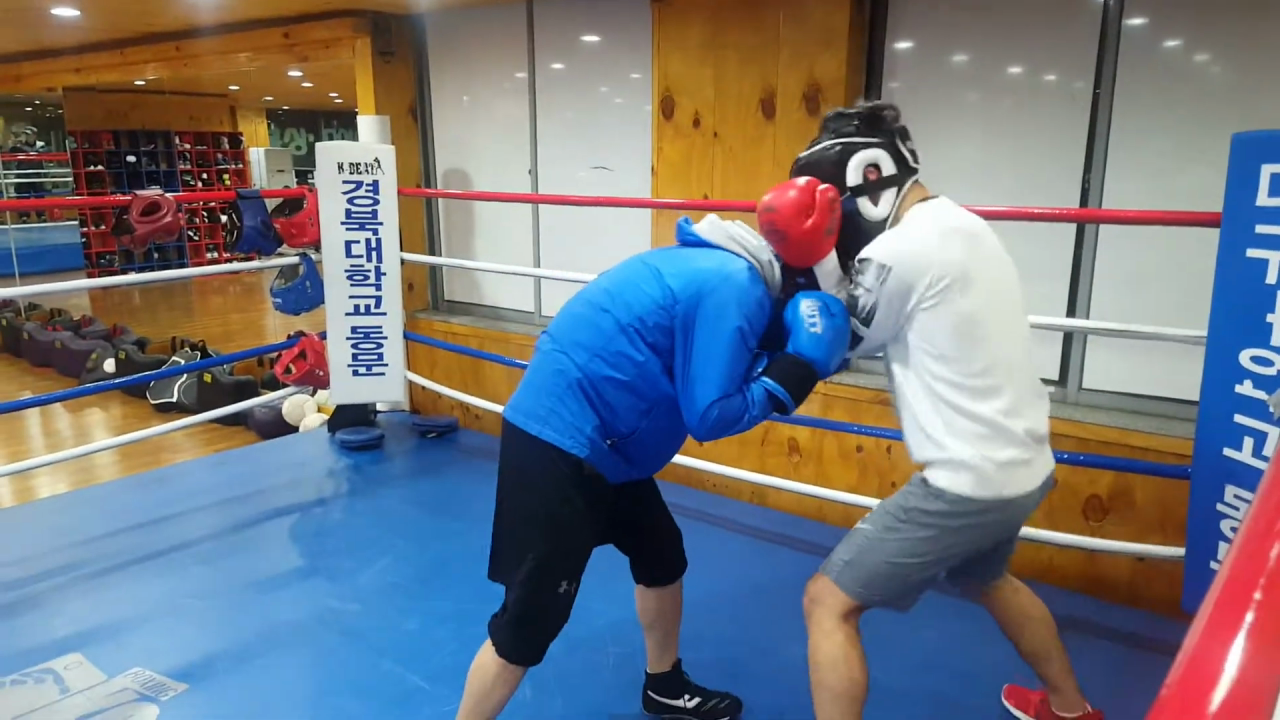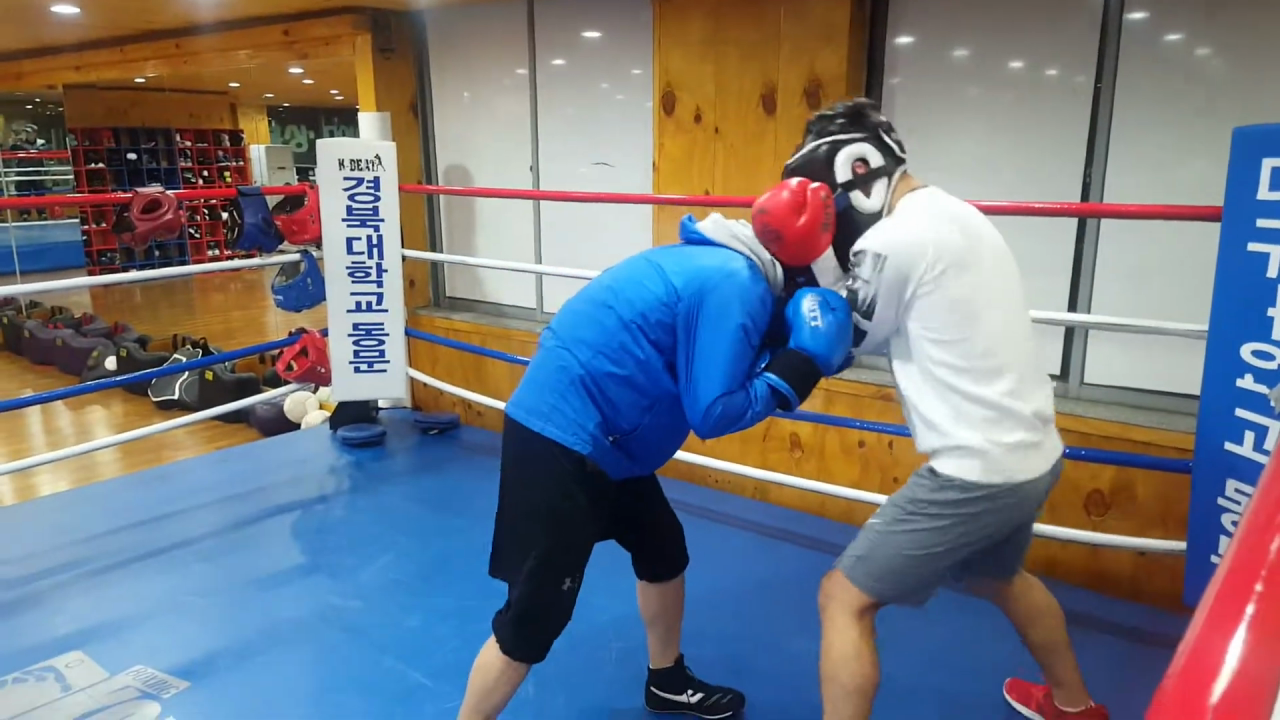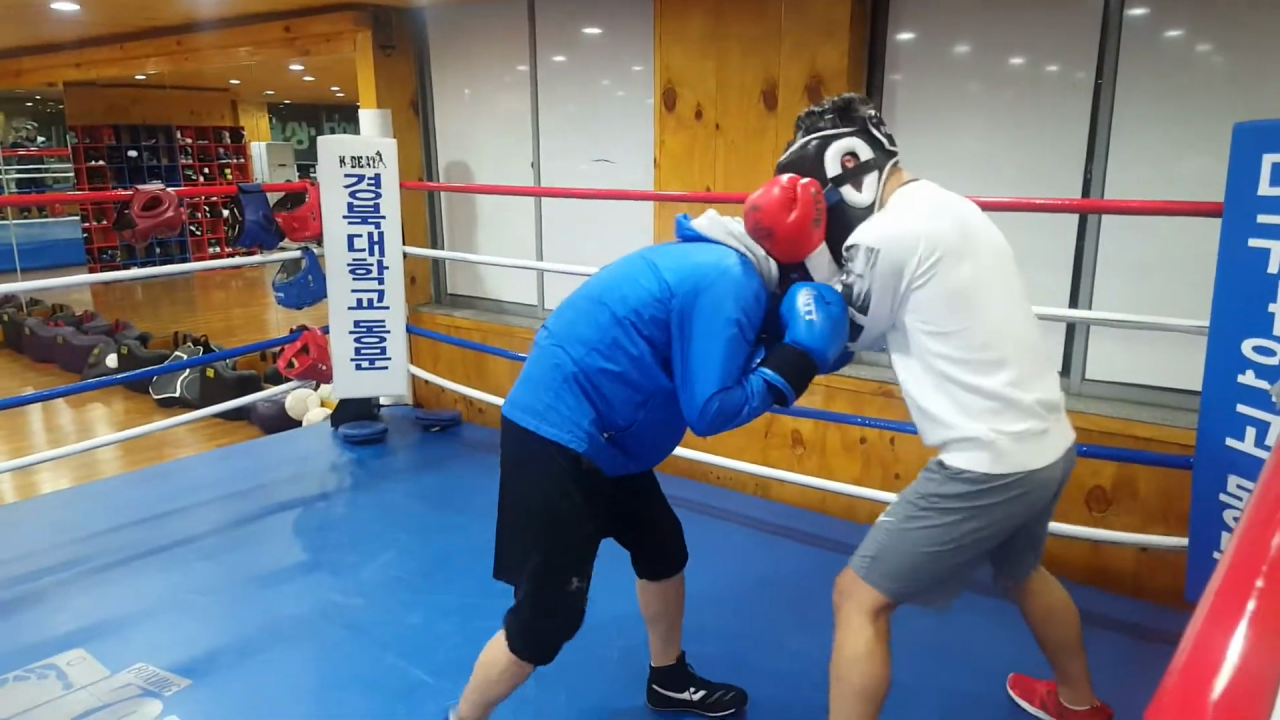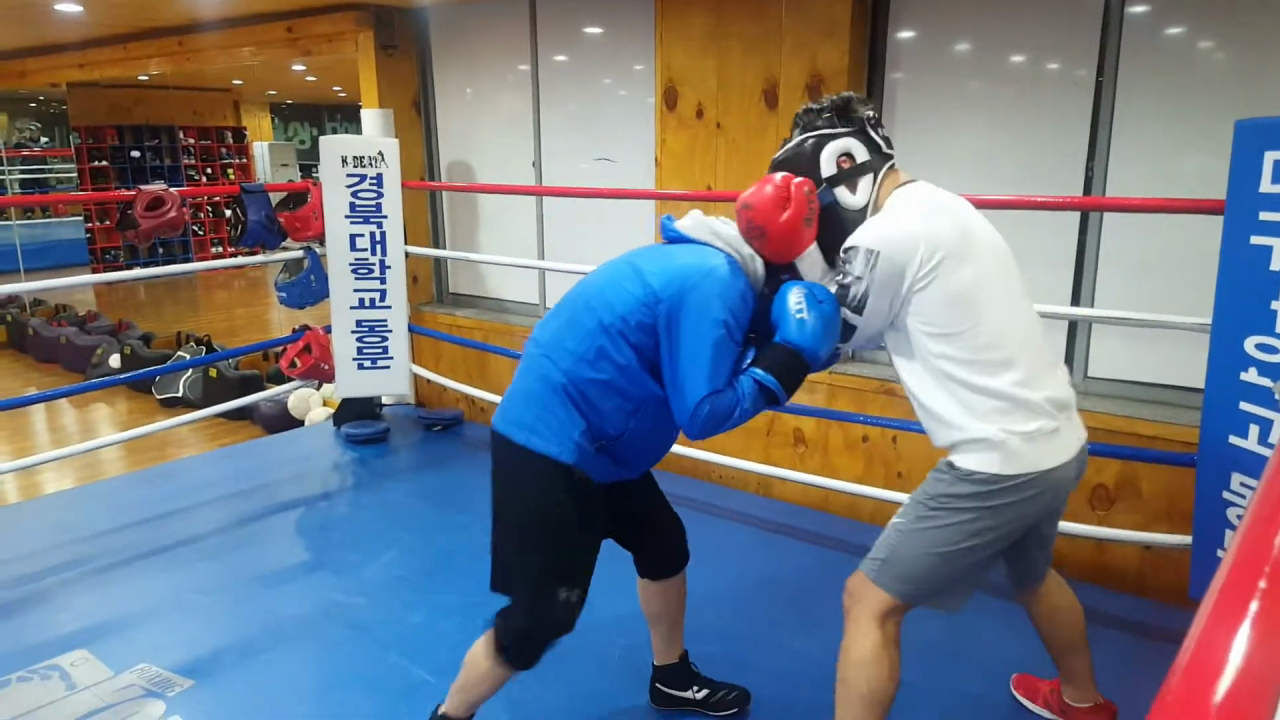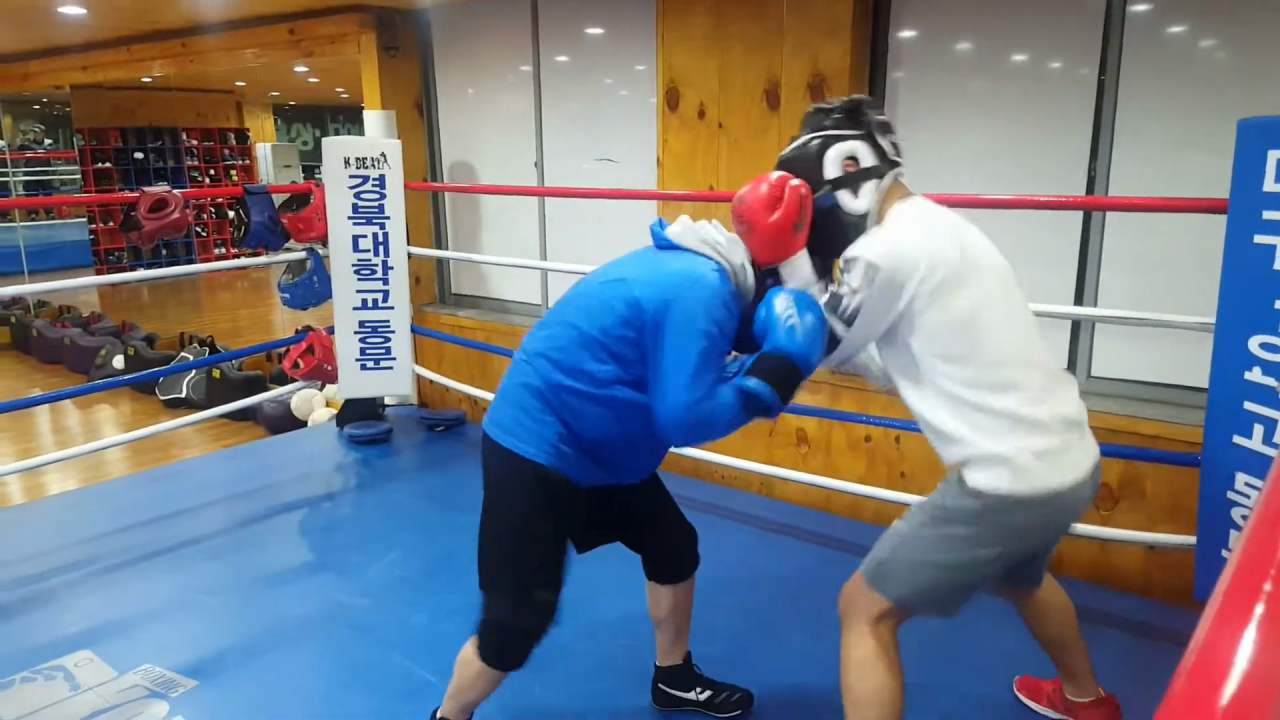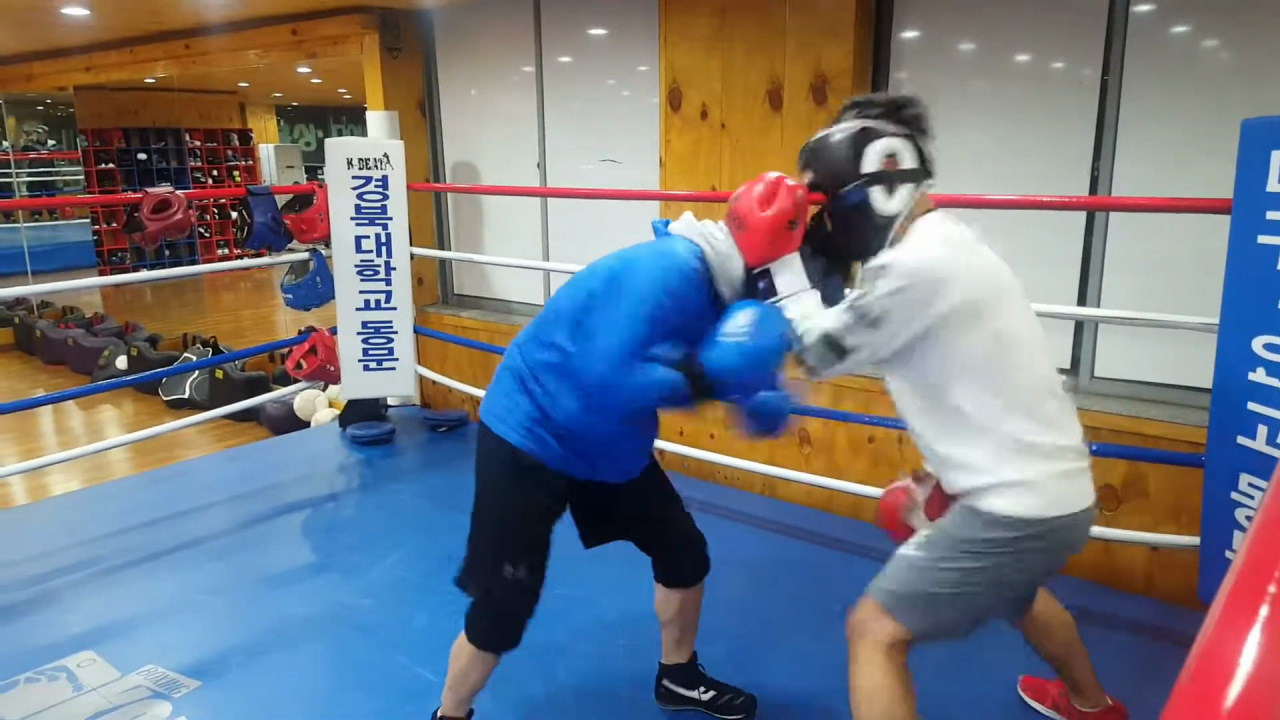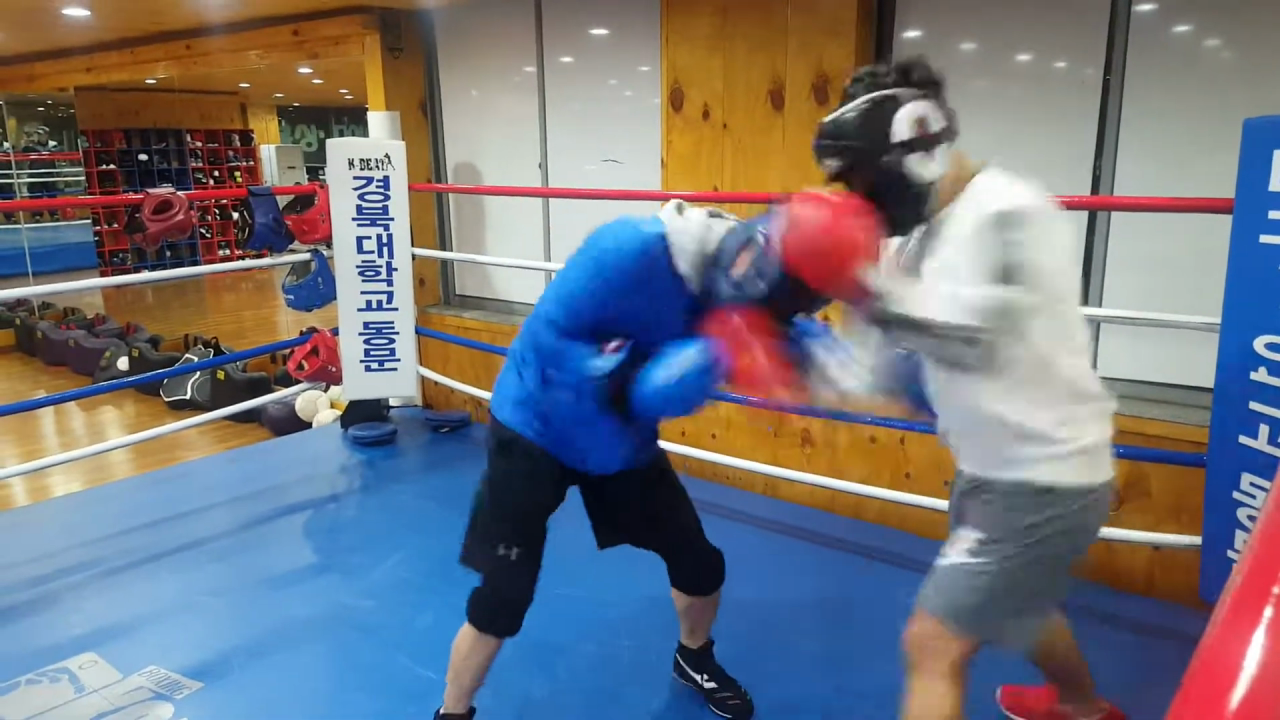
dt=0.1s
person 1, frame 1
left shoulder: (895, 253)
right shoulder: (964, 227)
left elbow: (844, 342)
left hip: (967, 483)
right hip: (1023, 467)
left knee: (830, 602)
right knee: (985, 580)
person 1, frame 2
left shoulder: (891, 243)
right shoulder: (956, 216)
left elbow: (848, 338)
left hip: (974, 471)
right hip: (1032, 454)
left knee: (844, 600)
right knee: (999, 575)
person 1, frame 3
left shoulder: (885, 236)
right shoulder: (948, 207)
left elbow: (847, 336)
left hip: (990, 464)
right hip: (1047, 445)
left knee: (861, 598)
right knee: (1018, 572)
person 1, frame 4
left shoulder: (882, 237)
right shoulder: (942, 208)
left elbow: (839, 334)
left hip: (996, 464)
right hip: (1056, 446)
left knee: (868, 604)
right knee: (1030, 573)
person 1, frame 5
left shoulder: (890, 251)
right shoulder: (938, 229)
left elbow: (828, 347)
left wrist: (787, 257)
left hip: (1014, 481)
right hip: (1064, 463)
left knee: (864, 612)
right knee: (1019, 576)
person 1, frame 6
left shoulder: (919, 264)
right shoulder: (946, 247)
left elbow: (820, 352)
right wrist: (932, 481)
left hip: (1018, 506)
right hip: (1055, 491)
left knee: (874, 631)
right knee: (1015, 591)
person 1, frame 7
left shoulder: (1008, 211)
right shoulder: (920, 241)
left elbow: (973, 338)
right elbow: (902, 373)
left wrist: (867, 289)
left hip: (1046, 479)
right hip: (994, 471)
left knee: (933, 646)
right knee: (1015, 604)
person 2, frame 1
left shoulder: (714, 265)
right shoulder: (735, 287)
left elbow: (700, 382)
right elbow: (710, 415)
left wrist: (785, 359)
right wrist: (798, 370)
left hip: (599, 443)
right hip: (558, 443)
left knee: (662, 555)
right knee: (532, 616)
person 2, frame 2
left shoulder: (718, 264)
right shoulder: (737, 285)
left elbow: (705, 381)
right elbow: (713, 413)
left wrist: (789, 357)
right wrist: (801, 367)
left hip: (600, 439)
right hip: (560, 440)
left knee: (664, 551)
right knee: (536, 613)
person 2, frame 3
left shoulder: (710, 260)
right shoulder: (729, 281)
left elbow: (695, 376)
right elbow: (711, 410)
left wrist: (778, 352)
right wrist: (795, 362)
left hip: (600, 434)
right hip: (557, 437)
left knee: (663, 548)
right knee: (548, 614)
person 2, frame 4
left shoulder: (705, 264)
right shoulder: (718, 284)
left elbow: (685, 377)
right elbow: (702, 413)
left wrist: (775, 355)
right wrist: (787, 362)
left hip: (591, 441)
right hip: (549, 448)
left knee: (665, 546)
right knee: (538, 619)
left ankle: (672, 679)
person 2, frame 5
left shoulder: (694, 271)
right shoulder: (700, 288)
left elbow: (675, 395)
right elbow: (681, 420)
left wrist: (762, 373)
right wrist: (775, 372)
right hip: (536, 450)
left knee: (675, 548)
right knee: (519, 622)
person 2, frame 6
left shoulder: (711, 281)
right shoulder: (673, 270)
right elbow: (605, 381)
left wrist: (759, 401)
right wrist: (704, 374)
left hip: (606, 443)
right hip: (529, 438)
left knee: (685, 553)
right knee: (504, 605)
person 2, frame 7
left shoulder: (751, 314)
right shoulder: (634, 250)
left elbow: (806, 370)
right elbow: (547, 339)
right wrist: (629, 385)
left hip: (623, 444)
right hip: (535, 430)
left knee: (699, 562)
right knee: (502, 592)
left ankle: (694, 661)
